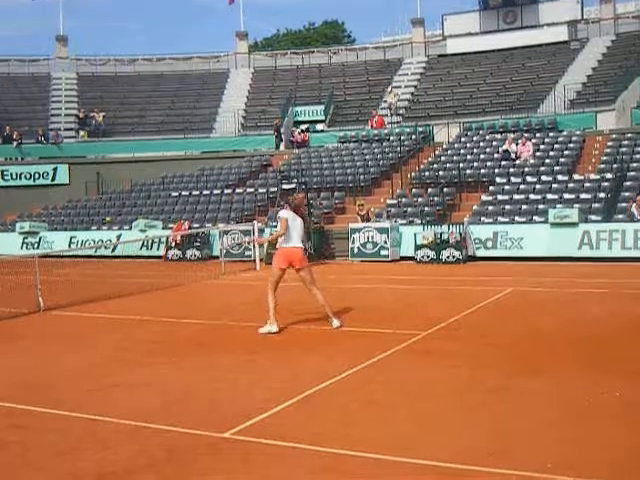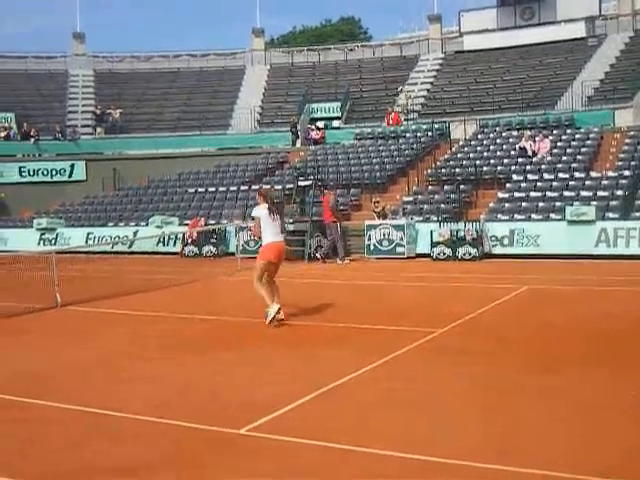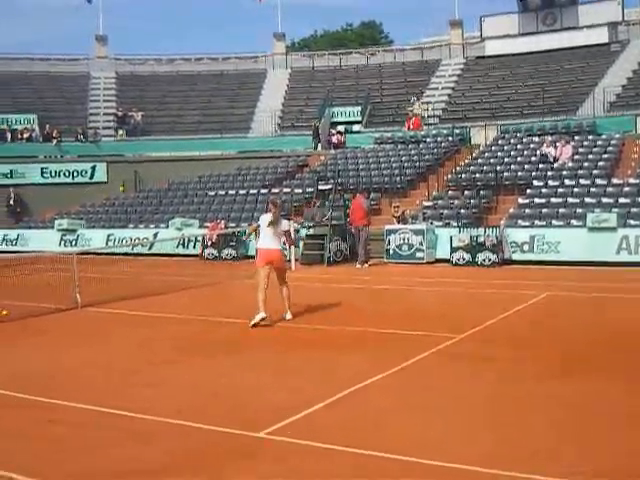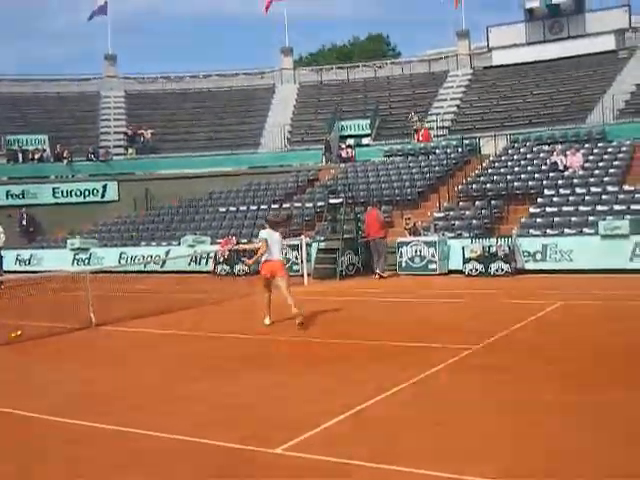
dt=0.5s
person 1, frame 1
left shoulder: (283, 213)
right shoulder: (300, 220)
left elbow: (282, 231)
left wrist: (266, 239)
left hip: (283, 252)
right hip: (298, 253)
left knee: (271, 289)
right knee: (313, 288)
left ankle: (272, 323)
right ankle: (333, 319)
person 1, frame 2
left shoulder: (257, 210)
right shoulder: (276, 210)
left elbow: (257, 233)
left wrist: (255, 233)
left hip: (269, 247)
right hip: (281, 247)
left knee: (256, 281)
right knee: (269, 279)
left ankle: (273, 306)
right ankle: (275, 307)
person 1, frame 3
left shoulder: (263, 217)
right shoulder: (284, 223)
left elbow: (253, 228)
right elbow: (290, 242)
left wrist: (246, 236)
left hip: (263, 253)
right hip: (277, 253)
left knee: (262, 287)
right knee: (283, 283)
left ankle: (261, 312)
right ankle: (287, 312)
person 1, frame 4
left shoulder: (263, 233)
right shoulder: (278, 235)
left elbow: (264, 249)
left wrist: (252, 261)
right wrist: (246, 247)
left hip: (267, 264)
right hip: (279, 264)
left knee: (267, 291)
right knee: (287, 293)
left ankle: (267, 317)
right ankle: (295, 310)
